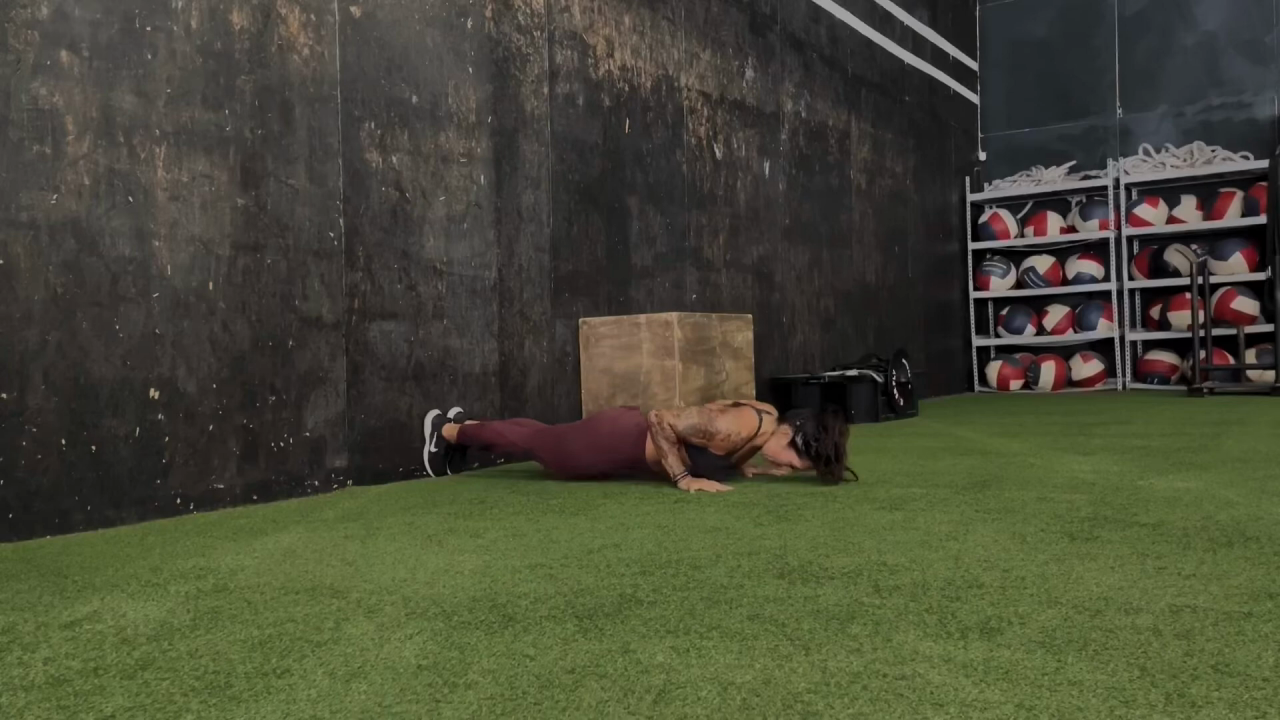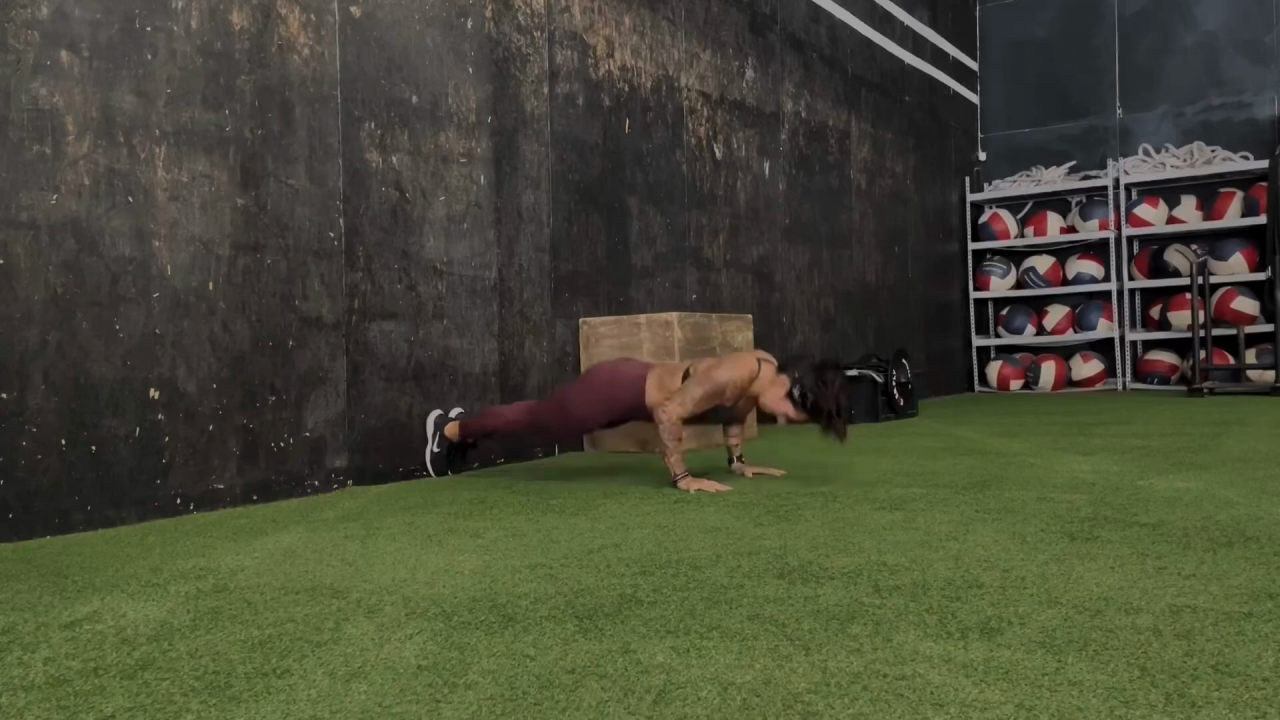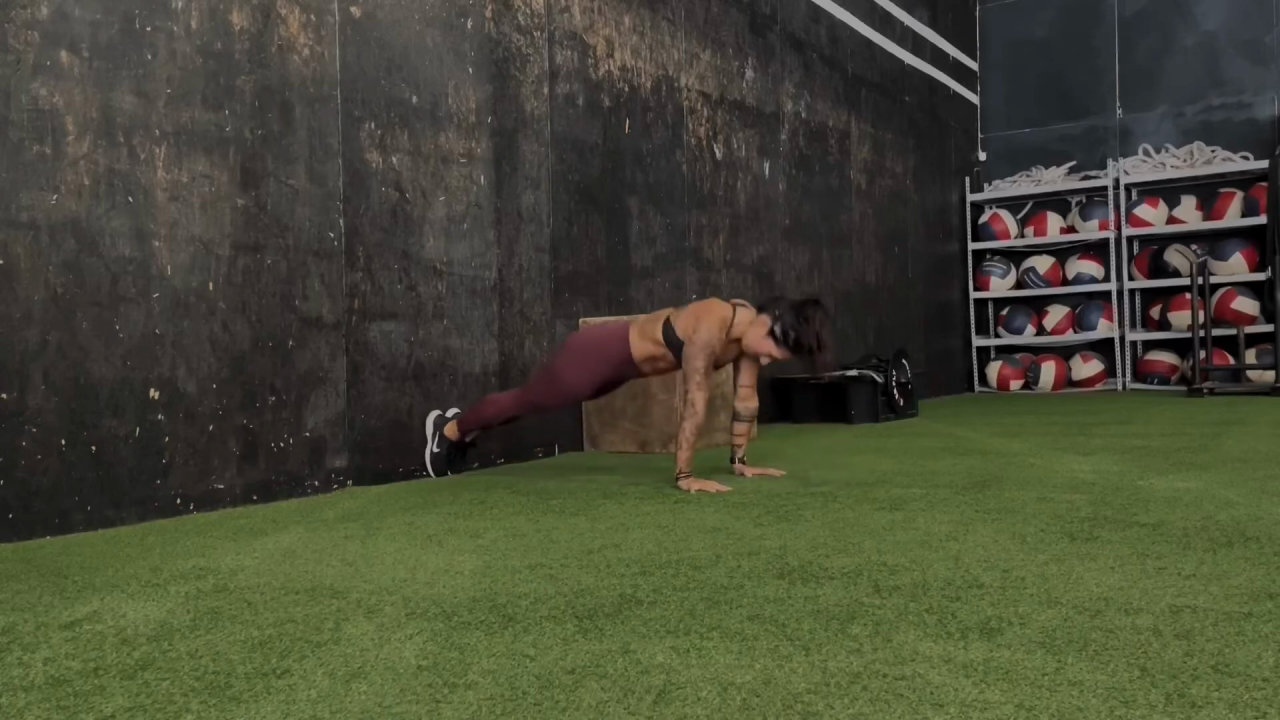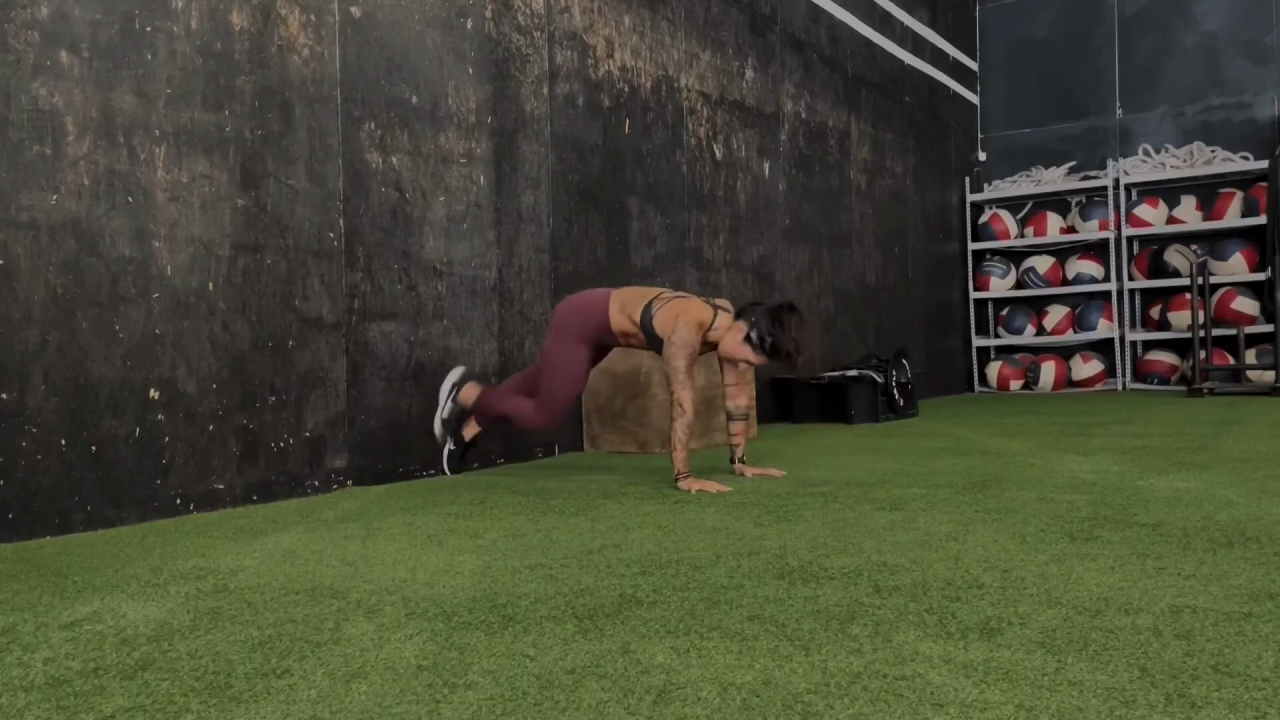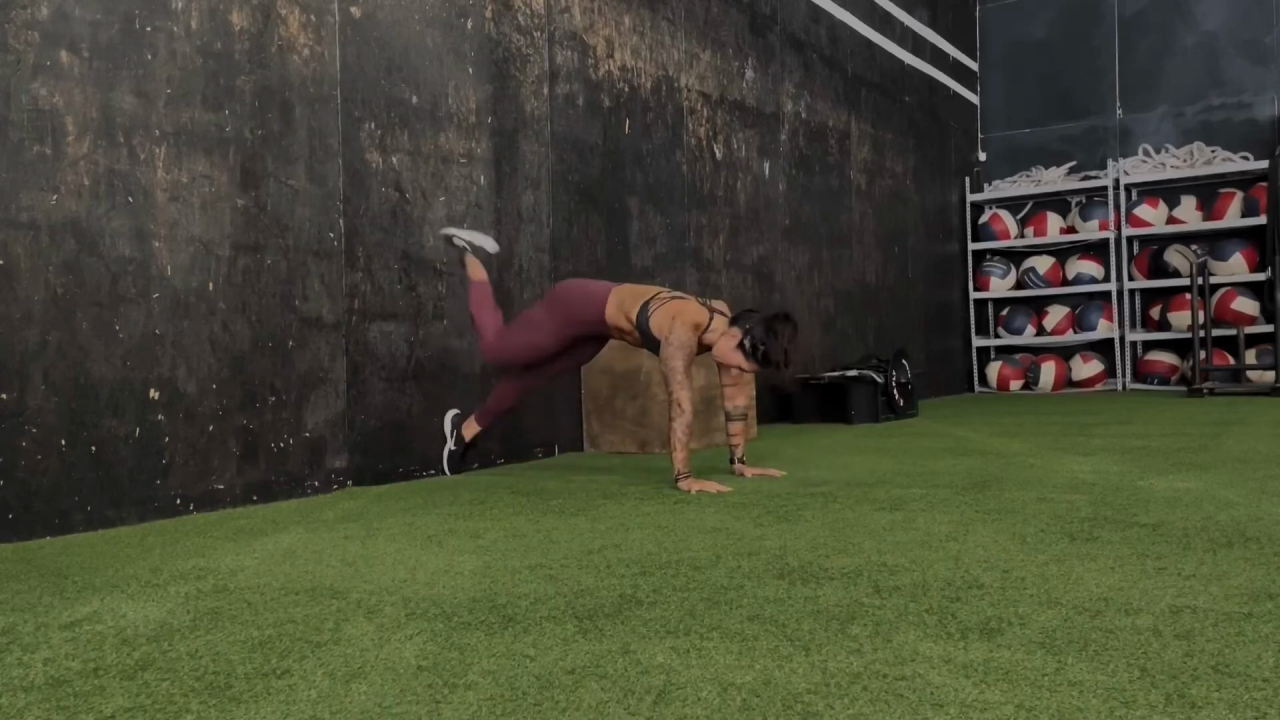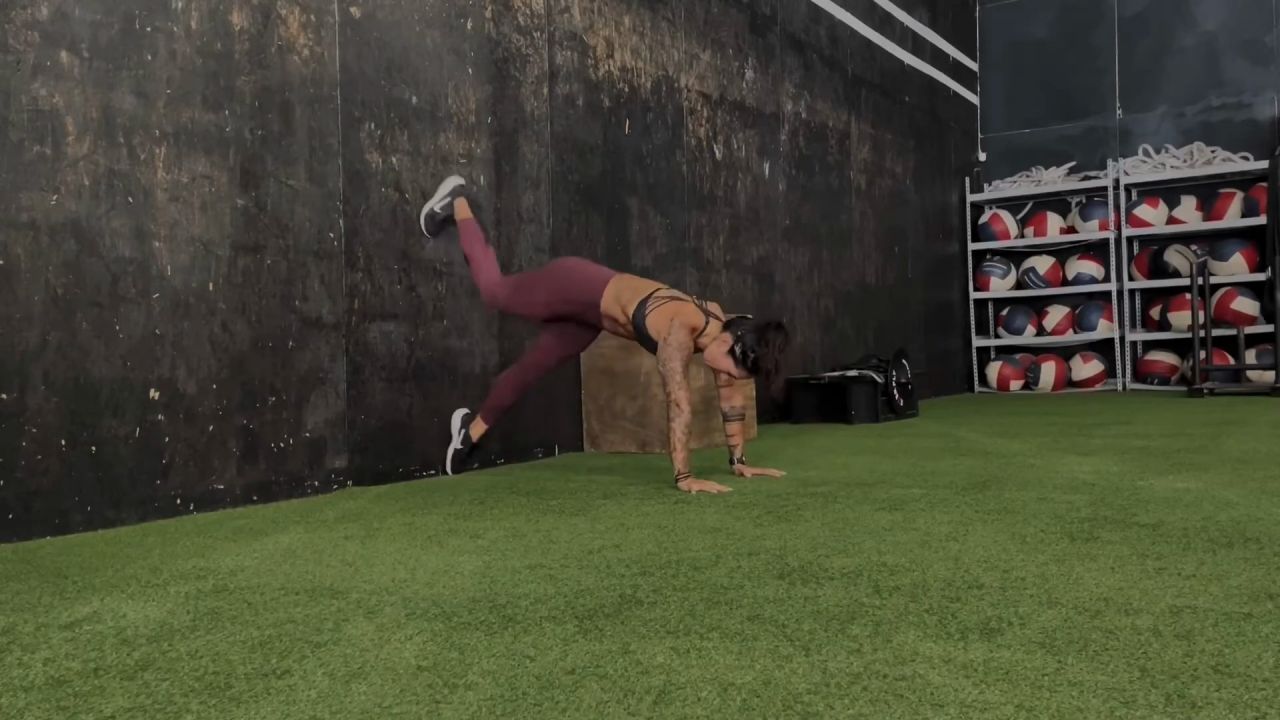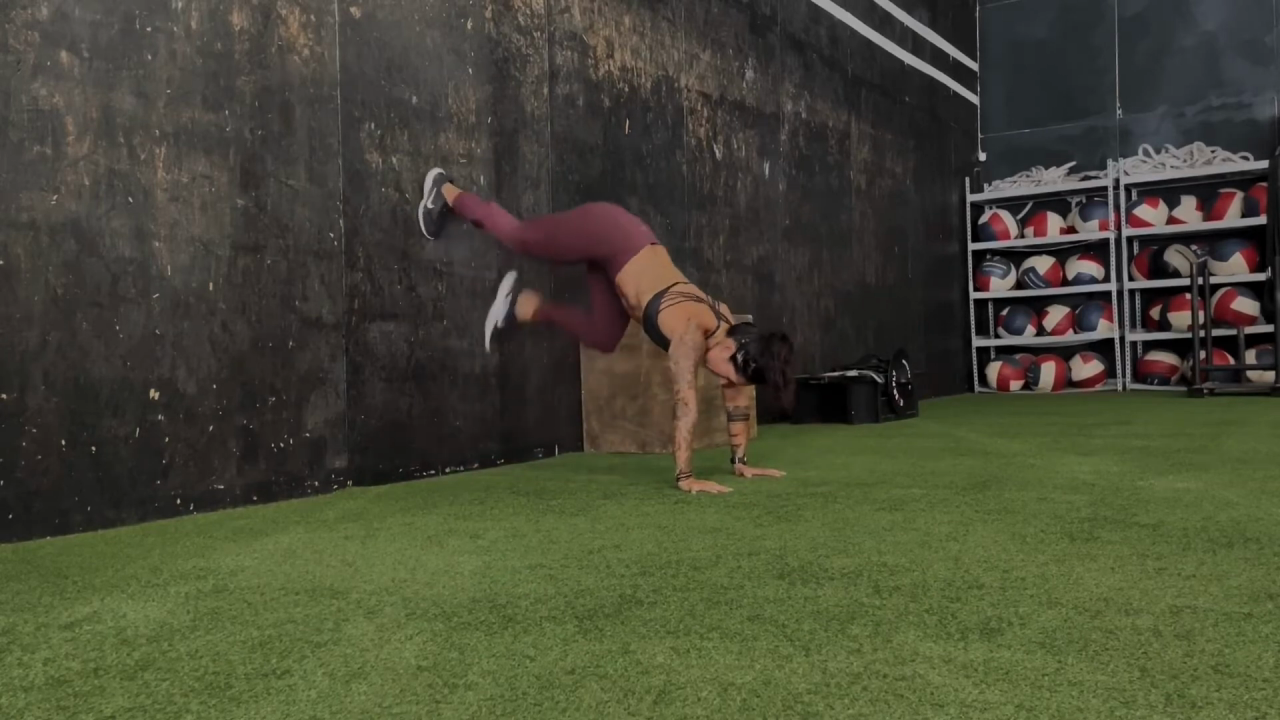
dt=0.3s
person 1, frame 1
left shoulder: (766, 417)
right shoulder: (738, 429)
right elbow: (661, 417)
left wrist: (738, 464)
right wrist: (683, 478)
left hip: (638, 431)
right hip: (621, 442)
left knee: (543, 436)
right knee: (530, 441)
left ankle: (463, 423)
right ankle: (447, 428)
person 1, frame 2
left shoulder: (764, 376)
right shoulder: (735, 375)
left elbow: (734, 412)
right elbow: (668, 415)
left wrist: (737, 458)
right wrist: (682, 477)
left hip: (637, 388)
right hip: (616, 390)
left knee: (537, 415)
right knee: (530, 417)
left ankle: (462, 426)
right ankle: (449, 429)
person 1, frame 3
left shoulder: (750, 330)
right shoulder: (713, 329)
left elbow: (746, 398)
right elbow: (694, 403)
left wrist: (739, 460)
right wrist: (684, 475)
left hip: (625, 358)
right hip: (601, 352)
left knee: (530, 400)
right knee: (522, 401)
left ankle: (462, 432)
right ankle: (448, 429)
person 1, frame 4
left shoulder: (733, 325)
right shoulder: (689, 327)
left elbow: (738, 395)
right elbow: (682, 403)
left wrist: (739, 461)
right wrist: (684, 476)
left hip: (604, 327)
right hip: (581, 319)
left knee: (536, 384)
right knee: (543, 417)
left ankle: (464, 428)
right ankle: (465, 393)
person 1, frame 5
left shoulder: (730, 328)
right shoulder: (684, 330)
left elbow: (736, 397)
right elbow: (680, 404)
left wrist: (739, 461)
right wrist: (684, 477)
left hip: (599, 321)
right hip: (579, 306)
left knee: (529, 377)
right knee: (496, 348)
left ankle: (465, 432)
right ankle: (470, 253)
person 1, frame 6
left shoulder: (722, 328)
right shoulder: (681, 331)
left elbow: (732, 399)
right elbow: (679, 405)
left wrist: (739, 461)
right wrist: (684, 477)
left hip: (595, 306)
right hip: (577, 285)
left knee: (531, 367)
right knee: (495, 290)
left ankle: (473, 428)
right ankle: (457, 201)
person 1, frame 7
left shoulder: (728, 326)
right shoulder: (693, 333)
left elbow: (737, 400)
right elbow: (685, 405)
left wrist: (740, 461)
right wrist: (685, 477)
left hip: (627, 242)
right hip: (606, 231)
left knee: (602, 338)
right knee: (516, 235)
left ankle: (524, 304)
right ankle: (446, 191)
